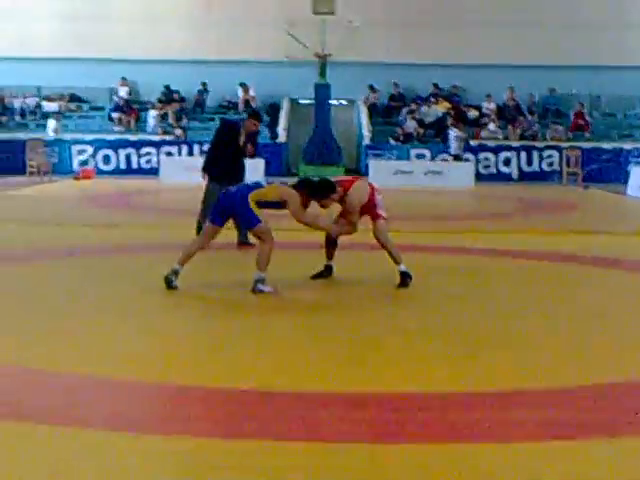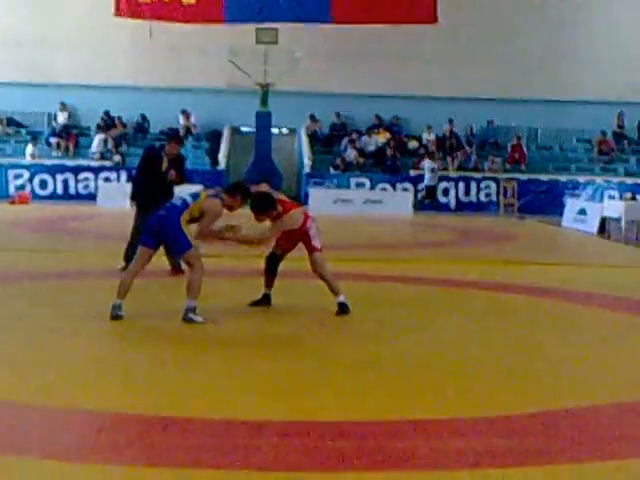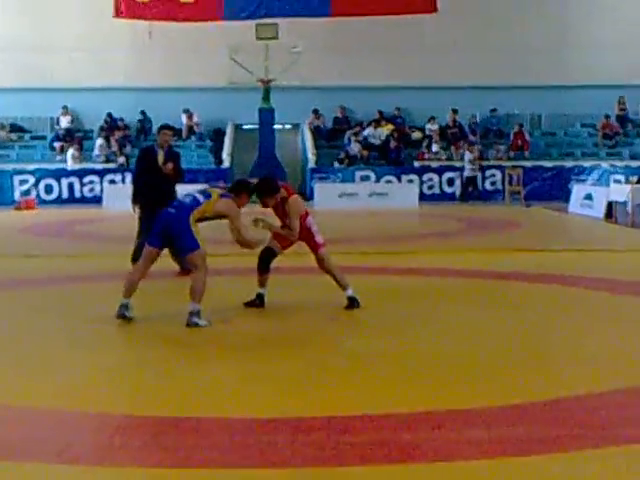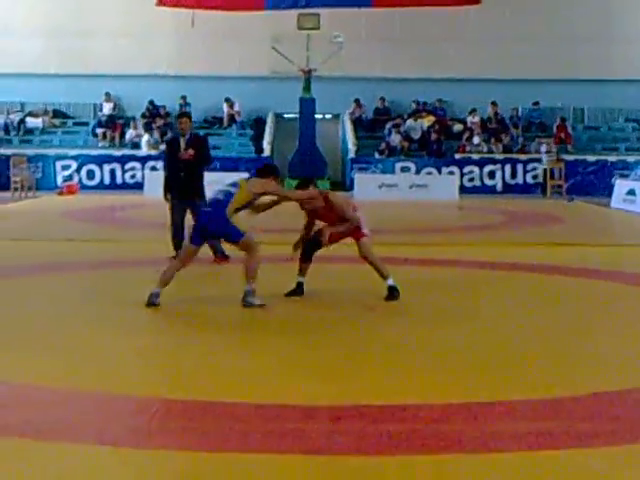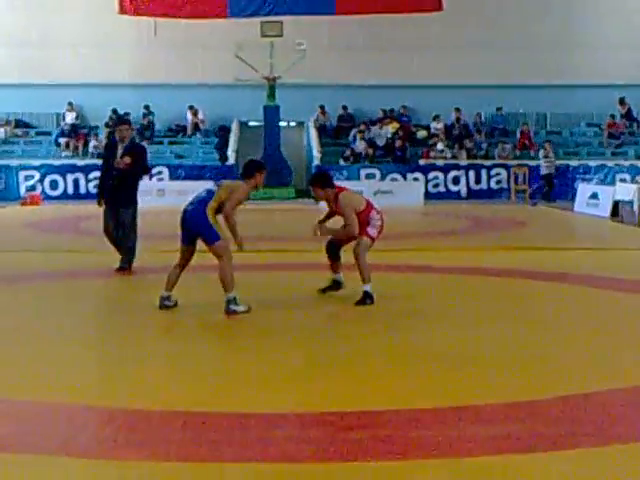
dt=1s
person 1, frame 1
left shoulder: (283, 190)
right shoulder: (292, 195)
left elbow: (301, 212)
right elbow: (302, 217)
right wrist: (330, 228)
left hip: (228, 195)
right hip: (242, 201)
left knee: (203, 238)
right knee: (267, 240)
left ankle: (173, 272)
right ankle: (259, 282)
person 1, frame 2
left shoulder: (213, 193)
right shoulder: (217, 207)
right elbow: (200, 234)
left hip: (156, 217)
right hip: (172, 222)
left knee: (137, 265)
right knee: (196, 265)
left ankle: (117, 307)
right ankle: (190, 311)
person 1, frame 3
left shoulder: (214, 191)
right shoulder: (232, 207)
right elbow: (240, 239)
right wrist: (255, 243)
left hip: (166, 215)
right hip: (182, 221)
left knee: (142, 265)
right knee: (200, 268)
left ankle: (124, 306)
right ankle: (194, 315)
person 1, frame 4
left shoulder: (242, 184)
right shoulder: (261, 184)
left elbow: (255, 209)
right elbow: (289, 194)
left wrist: (277, 201)
right wrist: (308, 194)
left hip: (204, 215)
right hip: (220, 218)
left knee: (182, 260)
right knee: (252, 249)
left ankle: (155, 294)
right ankle: (249, 295)
person 1, frame 5
left shoulder: (231, 184)
right shoulder: (243, 188)
right elbow: (227, 210)
right wrist: (236, 236)
left hip: (188, 213)
right hip: (201, 215)
left knee: (184, 260)
right knee: (225, 257)
left ankle: (166, 298)
right ankle: (231, 302)
person 2, frame 1
left shoulder: (253, 133)
right shoulder: (228, 126)
right elbow: (214, 146)
right wrist: (206, 168)
left hip: (235, 174)
right hip: (217, 172)
right knee: (209, 204)
left ankle: (243, 238)
right ankle: (201, 235)
person 2, frame 2
left shoulder: (179, 159)
right shoulder: (150, 152)
left elbow: (181, 179)
right elbow: (139, 174)
left wrist: (175, 177)
right wrist: (134, 196)
left hip: (165, 201)
right hip: (145, 200)
right knee: (137, 232)
left ankle: (176, 265)
right ankle: (129, 262)
person 2, frame 3
left shoulder: (174, 154)
right shoulder: (144, 152)
left elbow: (180, 177)
right elbow: (137, 176)
left wrist: (172, 171)
right wrist: (135, 198)
left hip: (168, 200)
right hip: (148, 200)
right knee: (143, 233)
left ankle: (183, 264)
person 2, frame 4
left shoulder: (200, 140)
right shoulder: (171, 142)
left elbow: (207, 160)
right elbow: (168, 167)
left wrist: (190, 158)
right wrist: (166, 189)
left hip: (195, 188)
right hip: (177, 189)
right knee: (176, 224)
left ankle: (219, 252)
right ankle: (180, 253)
person 2, frame 5
left shoulder: (138, 148)
right shoulder: (109, 147)
left elbow: (144, 170)
right elbow: (104, 170)
left wrist: (127, 167)
right wrist: (101, 194)
left hip: (128, 196)
right hip: (111, 196)
left knee: (128, 231)
right knee: (109, 230)
left ankle: (126, 263)
right ankle: (127, 255)
person 3, frame 1
left shoulder: (351, 199)
left elbow: (353, 228)
left hip: (373, 201)
right hip: (358, 203)
left knee: (380, 237)
right knee: (331, 233)
left ankle: (404, 272)
right ankle: (328, 268)
person 3, frame 2
left shoulder: (283, 222)
right shoulder: (272, 197)
left elbow: (258, 240)
right elbow: (261, 187)
left wrist: (232, 236)
left hip: (307, 230)
right hip: (291, 231)
left knee: (318, 269)
right knee: (272, 260)
left ankle: (342, 302)
right ankle: (267, 296)
person 3, frame 3
left shoulder: (292, 203)
right shoulder: (274, 188)
left elbow: (294, 236)
left wrist: (270, 227)
left hip: (306, 228)
right hip: (288, 227)
left knee: (324, 263)
right knee: (265, 256)
left ankle: (351, 297)
right ankle: (260, 298)
person 3, frame 4
left shoulder: (334, 201)
right shoulder: (310, 208)
left elbow: (355, 221)
right elbow: (310, 224)
left wrist: (331, 230)
right wrist: (301, 240)
left hip: (353, 224)
right hip: (338, 225)
left knee: (366, 254)
right knee: (309, 247)
left ankle: (392, 286)
right ankle: (299, 286)
person 3, frame 5
left shoulder: (343, 201)
right shoulder: (330, 195)
left elbow: (353, 231)
right elbow: (334, 209)
left wrist: (328, 231)
right wrist: (323, 221)
left hip: (372, 221)
right hip: (359, 220)
left knee: (358, 251)
right knee: (331, 245)
left ankle: (368, 293)
right ankle: (337, 281)
